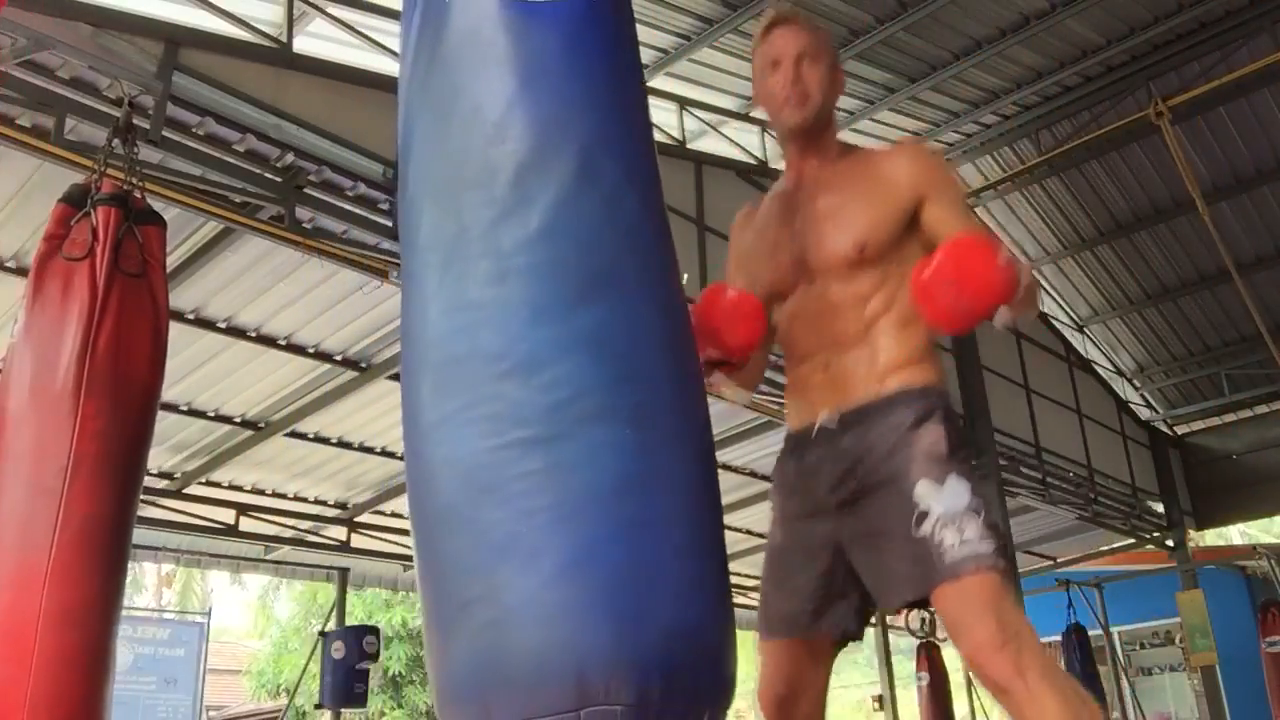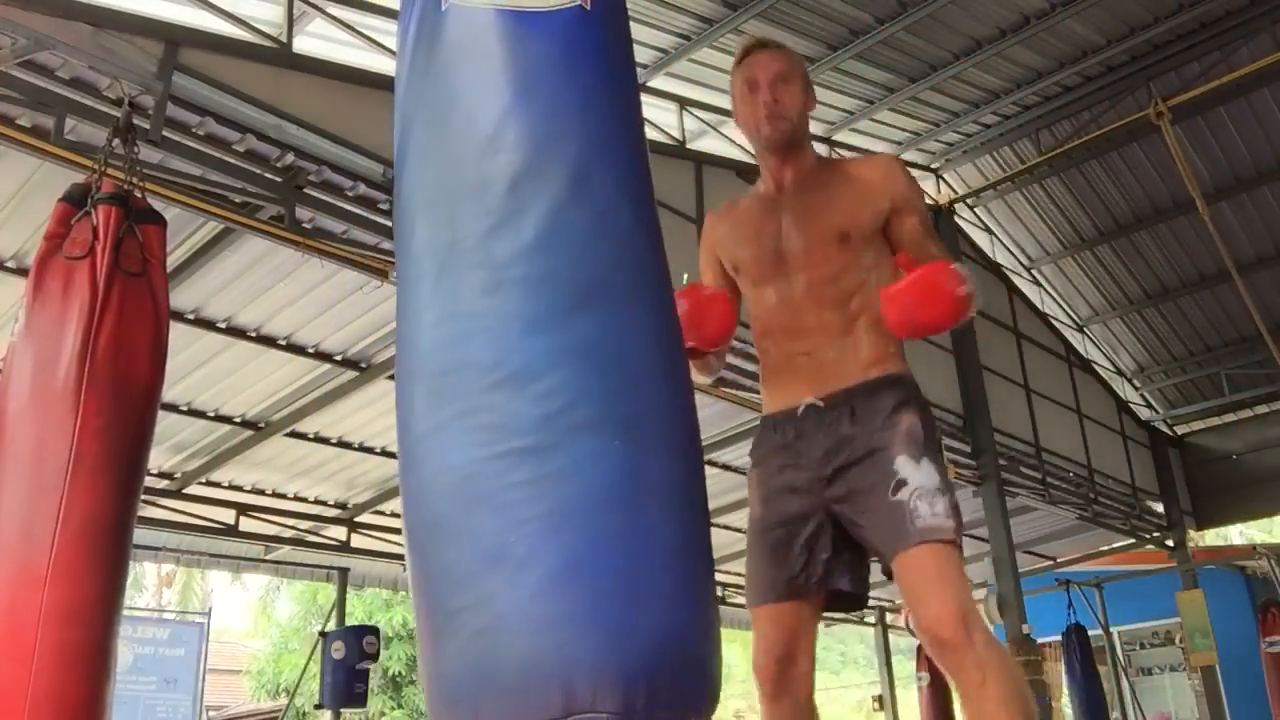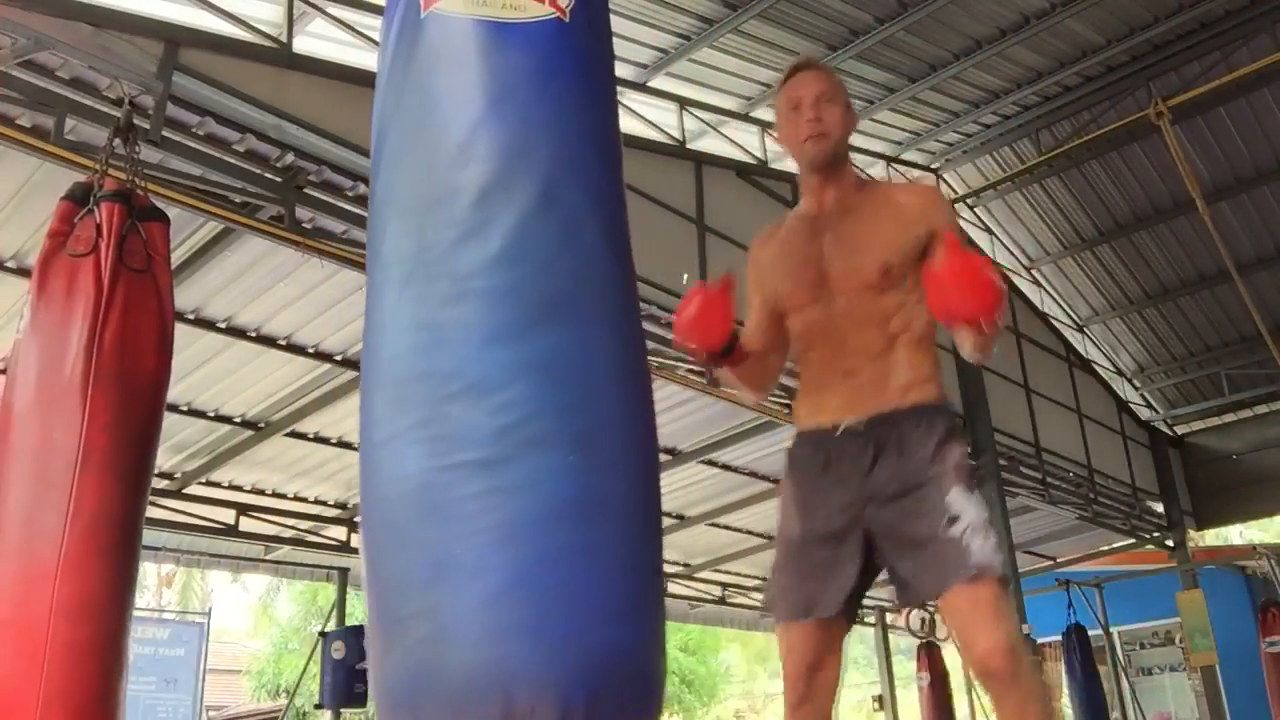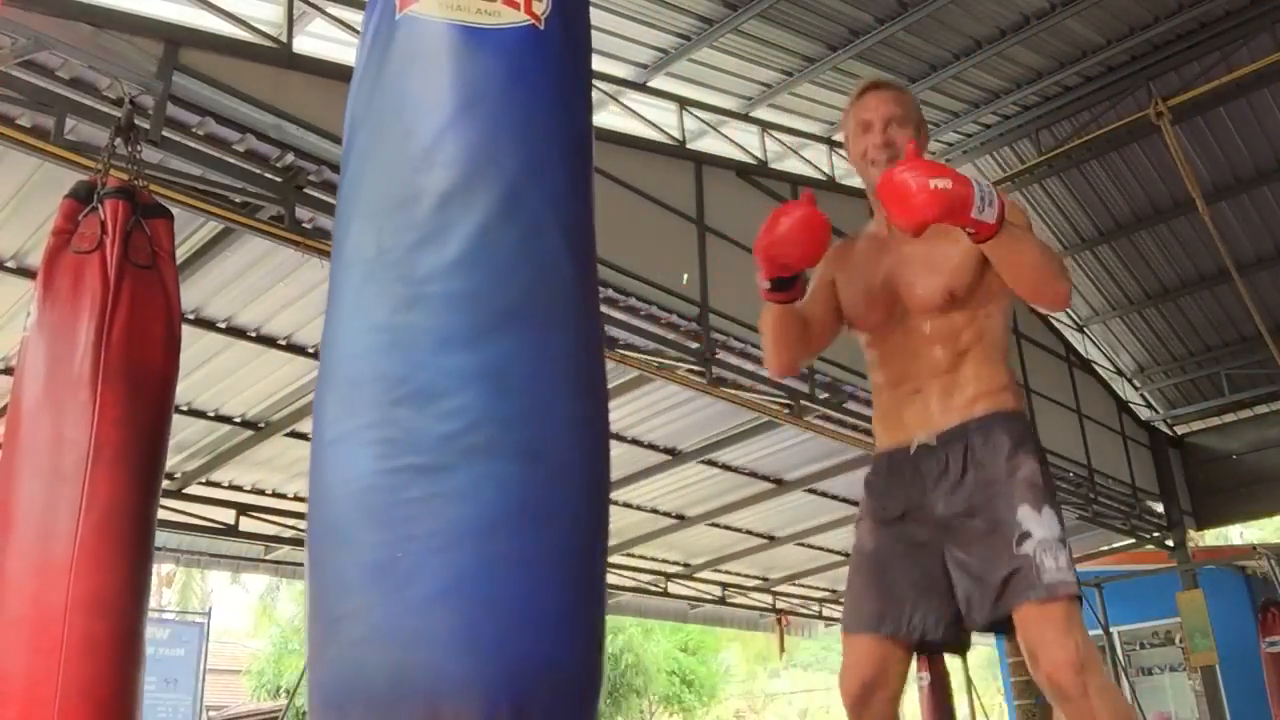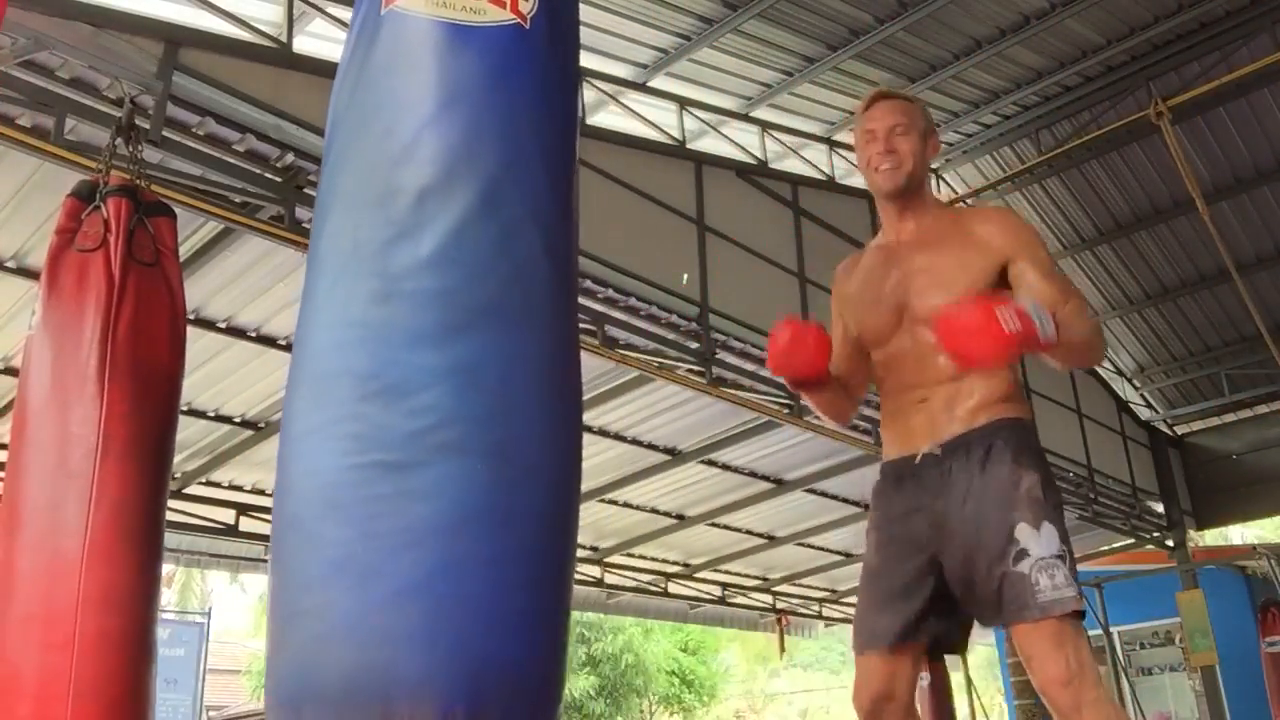
dt=0.3s
person 1, frame 1
left shoulder: (906, 171)
right shoulder: (753, 228)
left elbow: (1017, 297)
right elbow: (747, 371)
left wrist: (1001, 285)
right wrist: (717, 349)
left hip: (903, 434)
right hip: (807, 462)
left knee: (1000, 648)
person 1, frame 2
left shoulder: (875, 178)
right shoulder: (725, 227)
left elbow: (939, 277)
right elbow: (707, 354)
left wrist: (947, 293)
right wrist: (682, 340)
left hip: (879, 419)
right hip: (784, 444)
left knee: (946, 618)
person 1, frame 3
left shoulder: (914, 206)
right shoulder: (769, 251)
left elbow: (979, 344)
right elbow: (758, 376)
left wrist: (974, 314)
right wrist: (717, 347)
left hip: (916, 445)
right hip: (819, 465)
left knee: (994, 649)
person 1, frame 4
left shoulder: (977, 204)
right shoulder: (842, 261)
left elbow: (1055, 291)
right elbow: (785, 361)
left wrist: (979, 212)
right wrist: (779, 279)
left hip: (988, 450)
right hip: (897, 475)
left knee: (1064, 661)
person 1, frame 5
left shoulder: (992, 231)
right shoulder: (852, 278)
left elbow: (1088, 344)
right elbow: (842, 406)
left wrist: (1033, 328)
right wrist: (806, 377)
left hip: (994, 462)
right hip: (903, 488)
